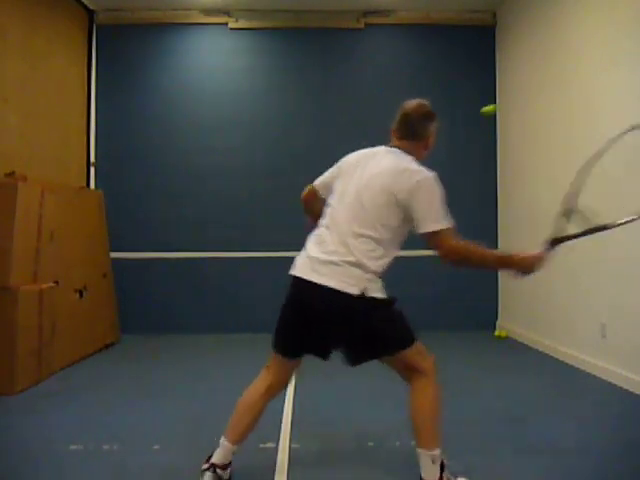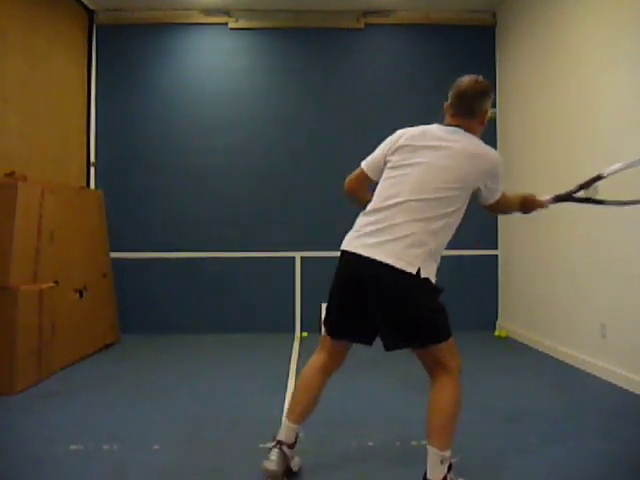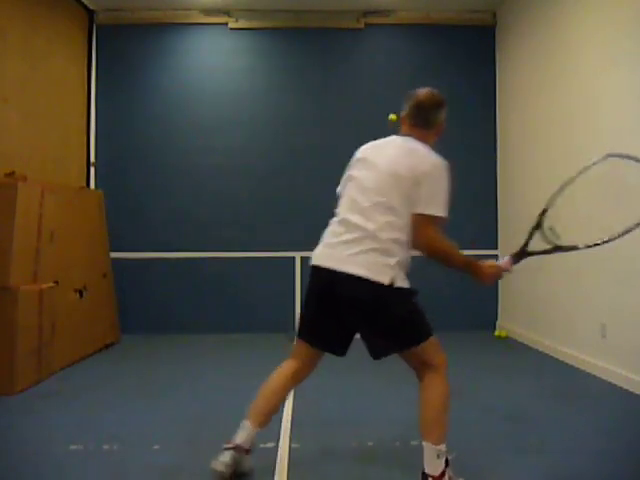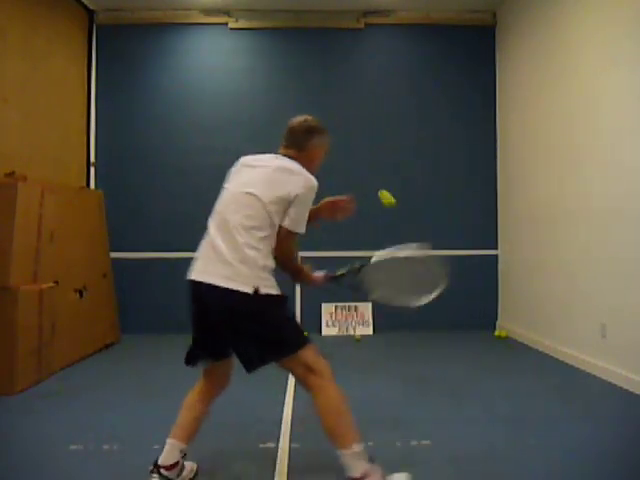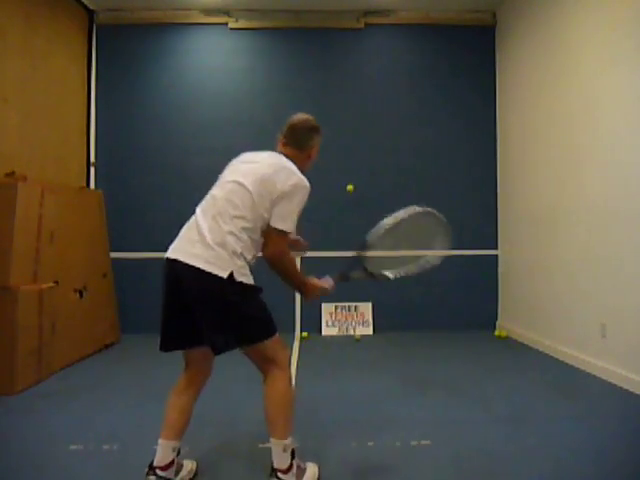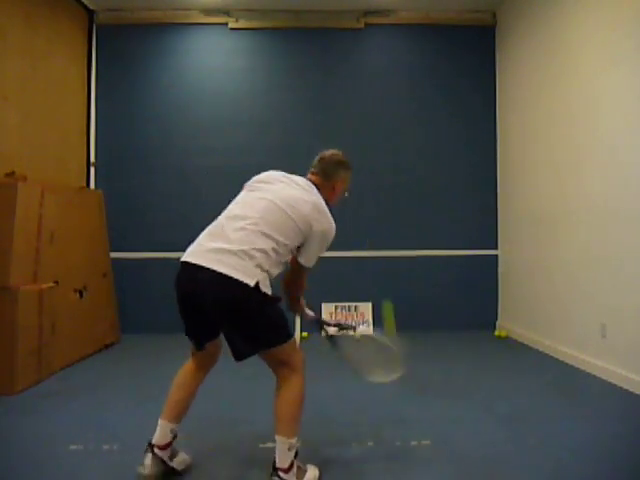
dt=0.4s
person 1, frame 1
left shoulder: (355, 159)
right shoulder: (420, 180)
left elbow: (309, 200)
right elbow: (450, 250)
right wrist: (511, 262)
left hip: (304, 279)
right hip: (352, 293)
left knee: (272, 377)
right knee: (422, 370)
person 1, frame 2
left shoulder: (405, 136)
right shoulder: (486, 159)
left elbow: (353, 187)
right elbow: (499, 207)
right wrist: (528, 202)
left hip: (356, 254)
right hip: (403, 272)
left knee: (328, 356)
right knee: (447, 370)
person 1, frame 3
left shoulder: (366, 150)
right shoulder: (432, 165)
right elbow: (427, 240)
right wrist: (477, 268)
left hip: (327, 268)
right hip: (376, 281)
left knee: (298, 365)
right knee: (432, 369)
person 1, frame 4
left shoulder: (244, 164)
right shoulder: (304, 181)
right elbow: (281, 250)
left wrist: (313, 212)
right wrist: (305, 276)
left hip: (203, 281)
right hip: (245, 291)
left knee: (212, 380)
right knee: (317, 374)
person 1, frame 5
left shoulder: (245, 159)
right shoulder: (296, 182)
right elbow: (274, 253)
left wrist: (273, 237)
right wrist: (307, 285)
left hip: (178, 261)
right hip: (219, 275)
left knee: (196, 371)
right knee: (276, 362)
person 1, frame 6
left shoulder: (268, 177)
right shoulder: (324, 221)
right elbow: (295, 280)
right wrist: (296, 307)
left hip: (193, 266)
right hip: (238, 283)
left knee: (201, 359)
right knee: (291, 367)
left ankle: (159, 450)
